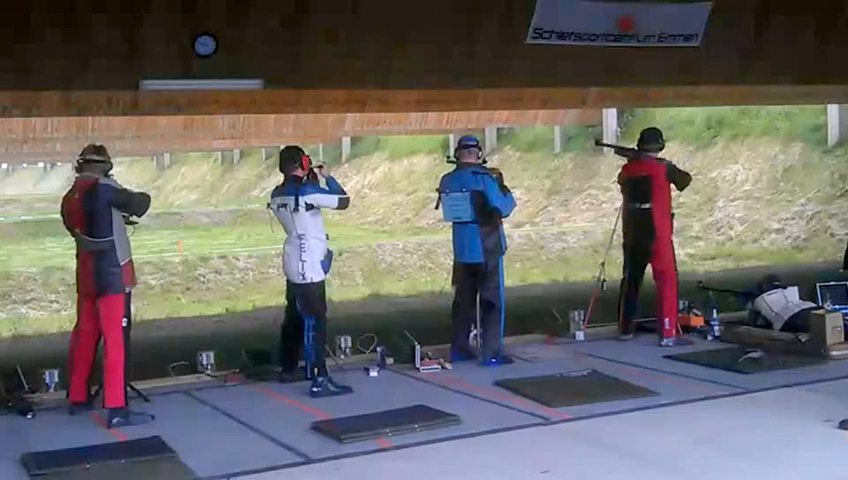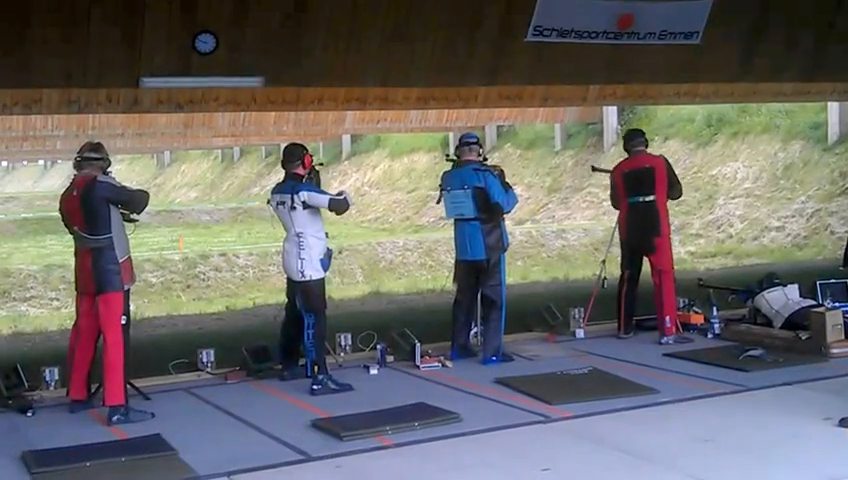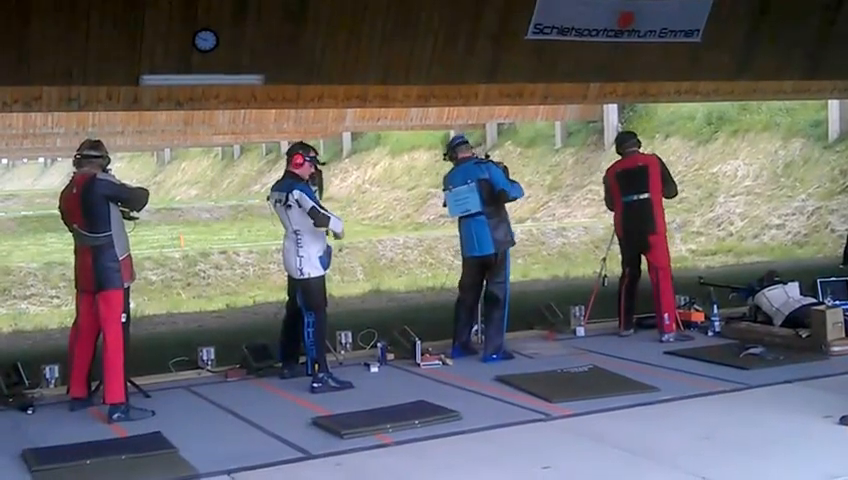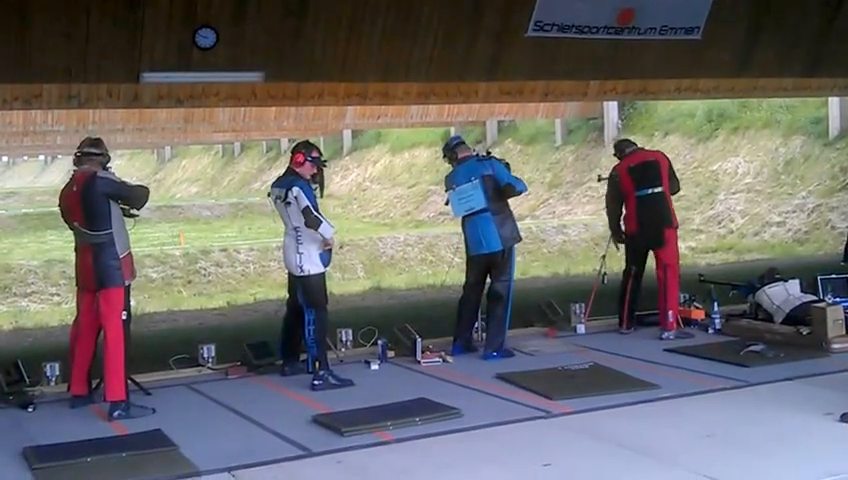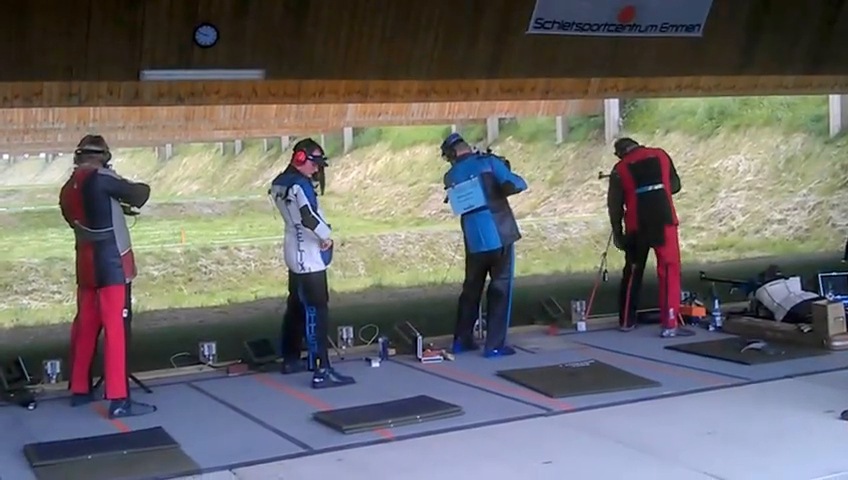
dt=0.7s
person 1, frame 1
left shoulder: (69, 198)
right shoulder: (102, 188)
left elbow: (79, 229)
right elbow: (141, 202)
right wrist: (127, 210)
left hip: (86, 272)
right hip: (112, 271)
left knee: (84, 334)
right knee: (115, 337)
left ankle: (78, 398)
right ankle: (117, 409)
person 1, frame 2
left shoulder: (67, 195)
right shoulder: (100, 185)
right elbow: (140, 199)
left wrist: (114, 213)
right wrist: (127, 207)
left hip: (85, 270)
right hip: (110, 268)
left knee: (83, 332)
right knee: (114, 335)
left ankle: (78, 396)
right ankle: (117, 407)
person 1, frame 3
left shoulder: (67, 193)
right shoulder: (99, 182)
right elbow: (139, 196)
left wrist: (115, 211)
right wrist: (127, 205)
left hip: (85, 268)
right hip: (110, 265)
left knee: (84, 330)
right knee: (114, 332)
left ankle: (78, 394)
right ankle: (117, 405)
person 1, frame 4
left shoulder: (67, 191)
right shoulder: (99, 180)
right elbow: (140, 194)
left wrist: (115, 208)
right wrist: (128, 201)
left hip: (85, 265)
right hip: (110, 263)
left knee: (84, 327)
right knee: (114, 329)
left ankle: (79, 391)
right ankle: (117, 402)
person 1, frame 5
left shoulder: (67, 189)
right shoulder: (100, 178)
right elbow: (140, 193)
left wrist: (116, 206)
right wrist: (129, 199)
left hip: (86, 263)
right hip: (111, 261)
left knee: (85, 325)
right knee: (116, 326)
left ankle: (80, 389)
right ankle: (118, 400)
person 2, frame 1
left shoulder: (277, 195)
right shoulder: (307, 191)
right elbow: (343, 201)
right wrist: (326, 177)
left hip: (293, 263)
right hip: (309, 265)
left knee: (294, 316)
right knee: (315, 320)
left ankle: (288, 368)
right ankle: (320, 380)
person 2, frame 2
left shoulder: (278, 192)
right shoulder: (303, 189)
right elbow: (340, 205)
right wrist: (345, 196)
left hip: (293, 260)
right hip: (308, 263)
left knee: (294, 314)
right knee: (315, 318)
left ankle: (288, 366)
right ankle: (320, 378)
person 2, frame 3
left shoulder: (277, 189)
right shoulder: (298, 188)
right elbow: (319, 217)
left wrist: (310, 184)
right wrist: (338, 227)
left hip: (294, 258)
right hip: (308, 260)
left knee: (295, 311)
right knee: (315, 316)
left ankle: (289, 364)
right ankle: (320, 376)
person 2, frame 4
left shoulder: (278, 185)
right shoulder: (298, 185)
right elbow: (312, 217)
left wrist: (312, 180)
right wrist: (329, 235)
left hip: (294, 255)
right hip: (307, 257)
left knee: (296, 308)
right knee: (316, 313)
left ankle: (290, 361)
right ankle: (321, 373)
person 2, frame 5
left shoulder: (279, 183)
right shoulder: (300, 184)
left elbow: (296, 213)
right elbow: (309, 217)
right wrist: (325, 236)
left hip: (294, 253)
right hip: (308, 255)
left knee: (296, 306)
right knee: (316, 311)
left ankle: (290, 359)
right ankle: (322, 371)
person 3, frame 1
left shoulder: (447, 181)
right shoulder: (484, 177)
right elbow: (502, 209)
right wrist: (505, 190)
left hip: (462, 249)
right hip: (487, 248)
left knee: (464, 298)
right knee: (492, 300)
left ankle: (459, 349)
right ankle: (492, 353)
person 3, frame 2
left shoulder: (448, 177)
right shoulder: (486, 174)
right elbow: (504, 205)
right wrist: (507, 187)
left hip: (464, 246)
right hip: (489, 245)
left knee: (465, 295)
right knee: (494, 297)
left ankle: (460, 346)
right ankle: (492, 351)
person 3, frame 3
left shoulder: (449, 179)
right shoulder: (486, 167)
right elbow: (508, 193)
right wrist: (512, 183)
left hip: (470, 244)
right hip: (494, 241)
left knee: (468, 293)
right knee: (497, 293)
left ankle: (460, 345)
right ankle: (493, 349)
person 3, frame 4
left shoulder: (451, 179)
right shoulder: (489, 164)
right elbow: (515, 188)
right wrist: (509, 177)
left hip: (475, 243)
right hip: (500, 238)
left knee: (471, 290)
right knee: (500, 291)
left ankle: (461, 342)
right ankle: (494, 347)
person 3, frame 5
left shoulder: (450, 177)
right shoulder: (488, 162)
right elbow: (515, 185)
right wrist: (501, 185)
left hip: (474, 241)
right hip: (499, 235)
left knee: (471, 288)
right knee: (500, 288)
left ankle: (462, 340)
right ankle: (495, 345)
person 4, frame 1
left shoulder: (626, 170)
right shoulder: (663, 168)
right elbow: (685, 180)
left hip: (632, 235)
right hip: (657, 235)
left knee: (630, 280)
right knee: (666, 281)
left ankle: (625, 330)
right ankle: (668, 334)
person 4, frame 2
left shoulder: (618, 170)
right shoulder: (660, 162)
left elbow: (616, 202)
right elbow: (676, 192)
left hip: (629, 232)
right hip: (656, 230)
left knee: (628, 277)
right knee: (663, 278)
left ankle: (625, 328)
right ankle: (667, 331)
person 4, frame 3
left shoulder: (612, 171)
right shoulder: (654, 161)
left elbow: (610, 204)
right elbow: (671, 191)
left hip: (626, 230)
right hip: (651, 228)
left knee: (629, 274)
right knee: (660, 275)
left ankle: (625, 326)
right ankle: (667, 329)
person 4, frame 4
left shoulder: (618, 171)
right shoulder: (659, 157)
left elbow: (613, 207)
right elbow: (675, 187)
left wrist: (616, 232)
left hip: (636, 229)
right hip: (664, 223)
left knee: (633, 273)
right knee: (667, 272)
left ankle: (626, 323)
right ankle: (668, 326)
person 4, frame 5
left shoulder: (619, 169)
right shoulder: (661, 155)
left elbow: (615, 206)
right elbow: (675, 186)
left wrist: (617, 233)
left hip: (637, 226)
right hip: (664, 222)
left knee: (633, 272)
right knee: (669, 270)
left ankle: (627, 321)
right ankle: (669, 324)
